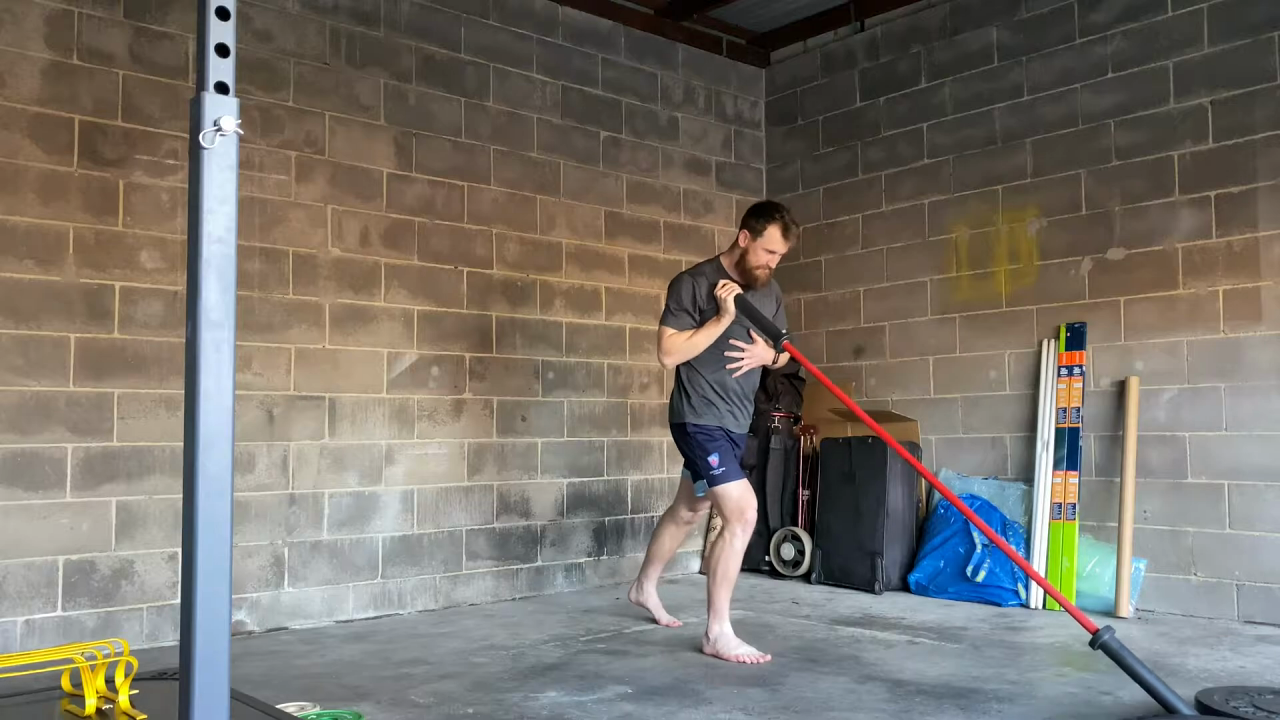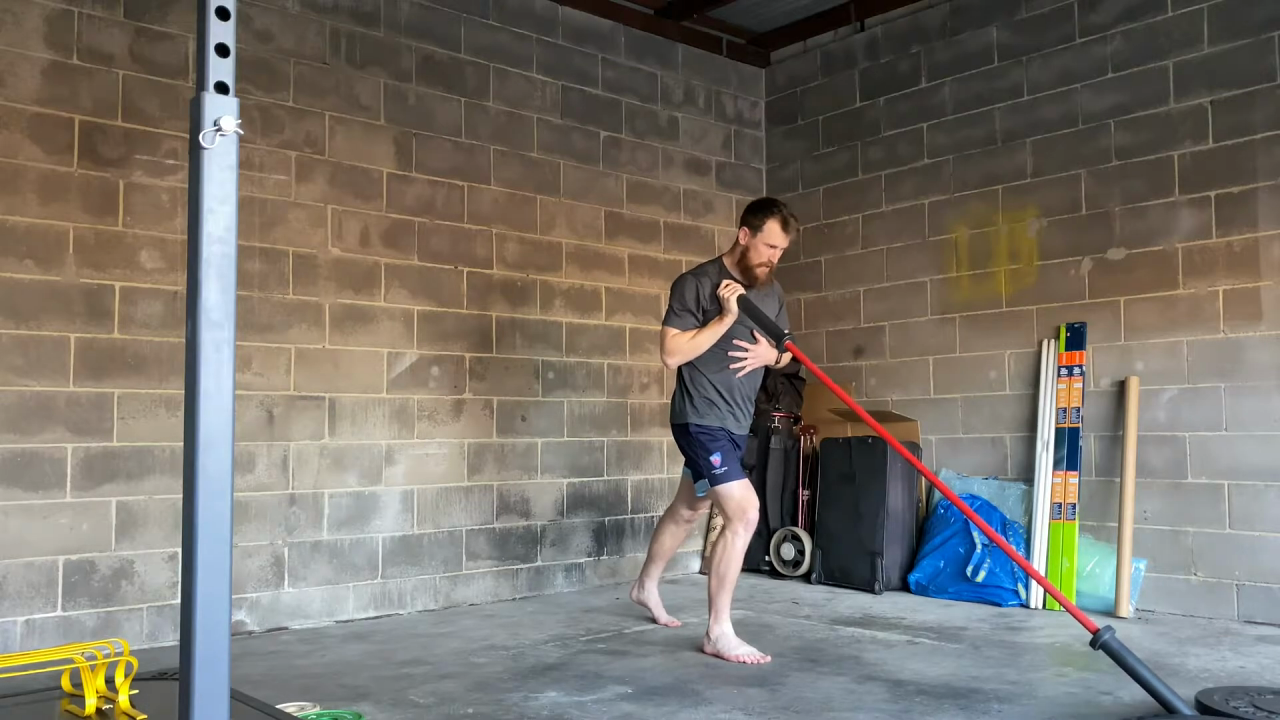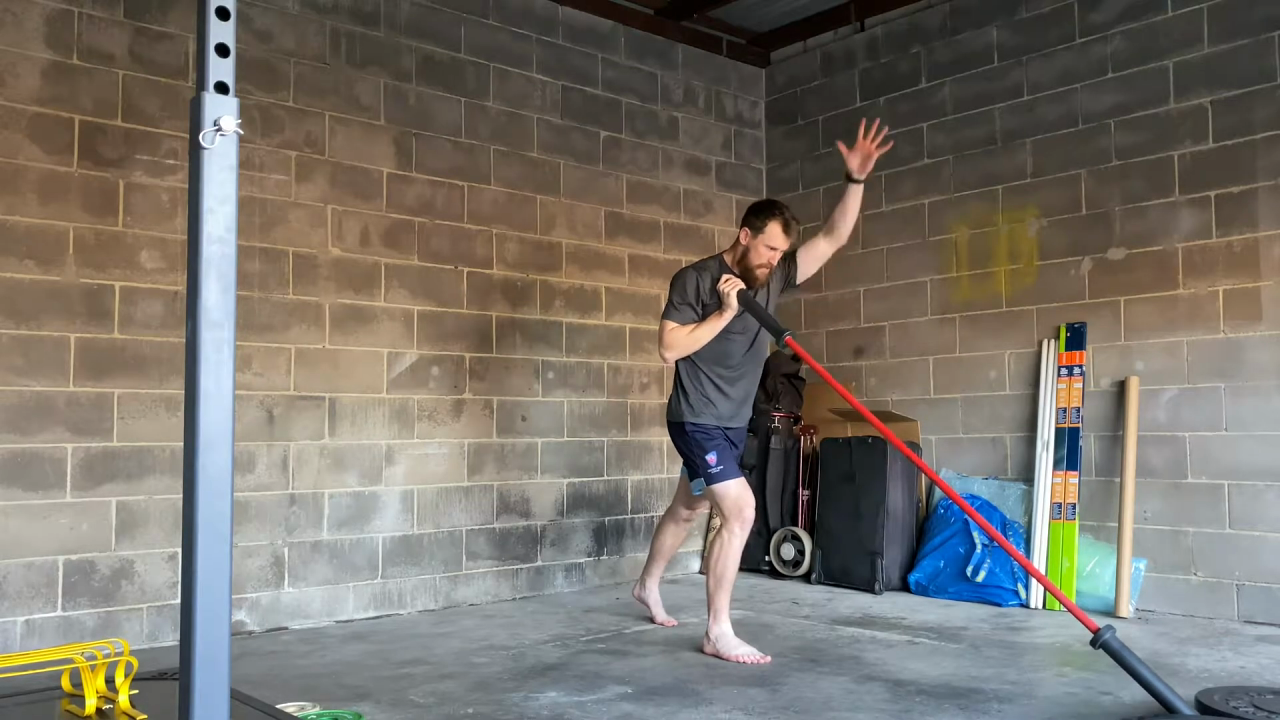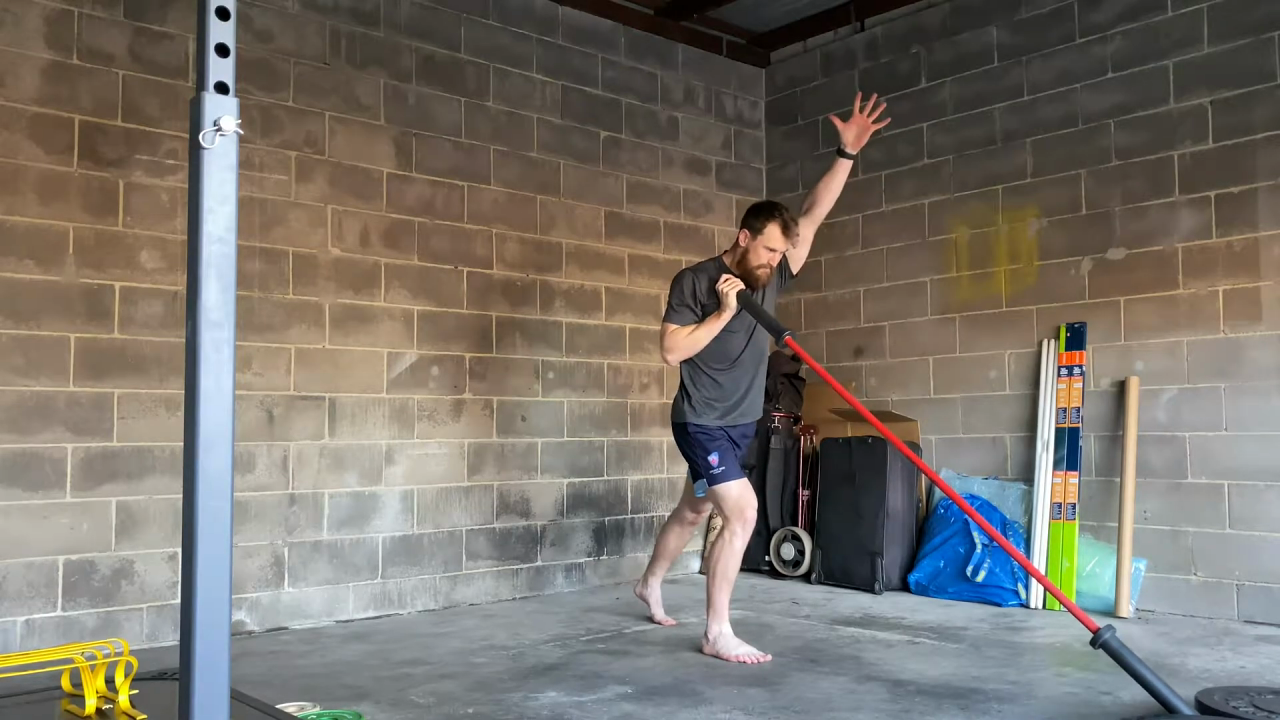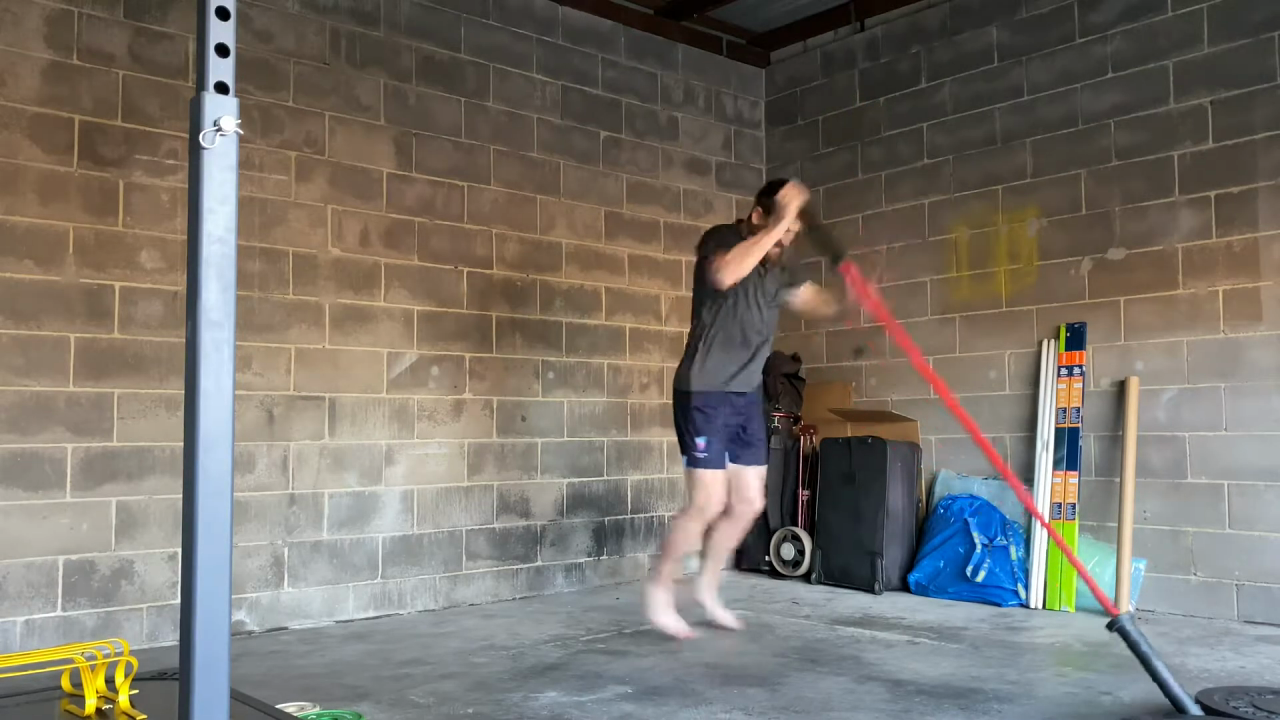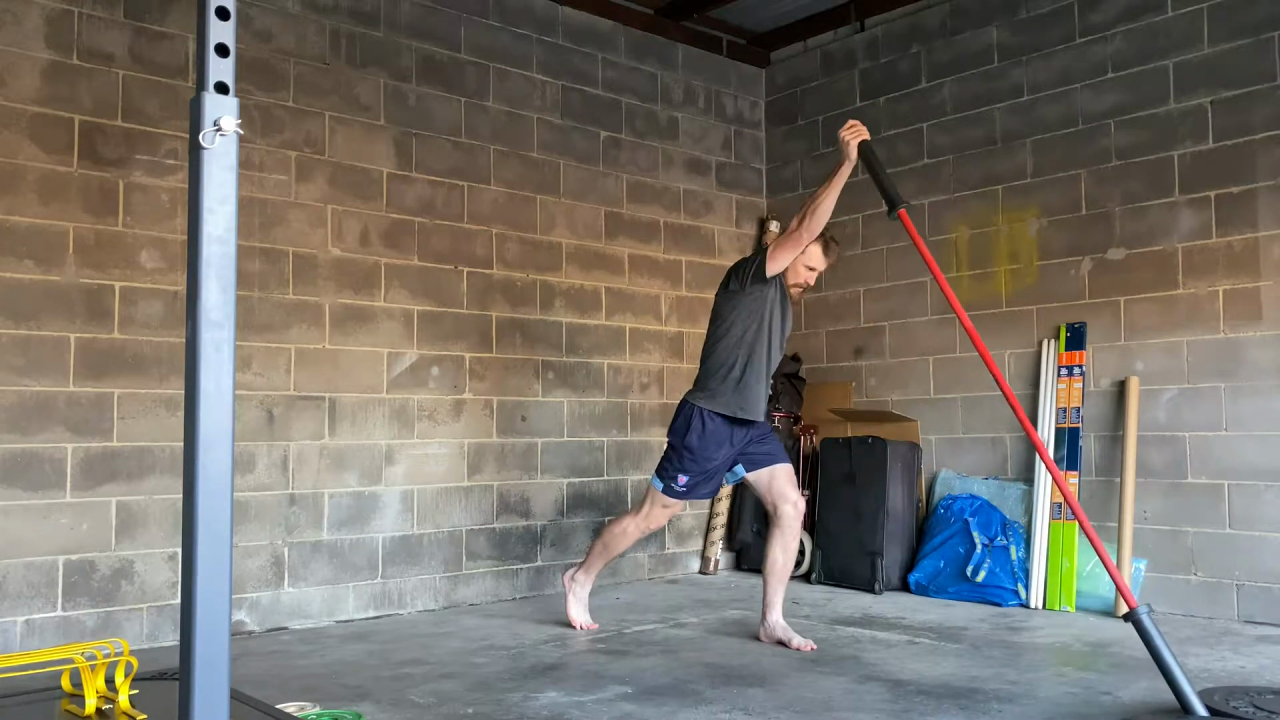
dt=0.7s
person 1, frame 1
left shoulder: (768, 290)
right shoulder: (693, 282)
left elbow: (784, 350)
right elbow: (669, 352)
left wrist: (769, 354)
right wrist: (722, 317)
left hip: (736, 420)
right hip: (700, 418)
left knee: (689, 509)
right knee: (743, 513)
left ankle: (645, 586)
right ankle: (718, 633)
person 1, frame 2
left shoulder: (771, 289)
right shoulder: (696, 283)
left elbow: (786, 348)
right elbow: (672, 353)
left wrist: (773, 355)
right wrist: (726, 317)
left hip: (736, 422)
right hip: (702, 419)
left knee: (688, 509)
right knee: (744, 513)
left ankle: (647, 585)
right ankle: (719, 632)
person 1, frame 3
left shoulder: (774, 277)
right shoulder: (694, 279)
left elbow: (834, 236)
right elbow: (670, 348)
left wrist: (856, 178)
right wrist: (723, 312)
left hip: (733, 422)
right hip: (698, 421)
left knee: (686, 509)
right knee: (740, 511)
left ankle: (647, 585)
right ankle: (718, 633)
person 1, frame 4
left shoulder: (771, 274)
right shoulder: (695, 281)
left elbow: (815, 214)
right elbow: (672, 350)
left wrist: (848, 152)
right wrist: (723, 312)
left hip: (740, 422)
right hip: (702, 422)
left knee: (693, 510)
right knee: (742, 513)
left ankle: (650, 584)
right ankle: (717, 633)
person 1, frame 5
left shoulder: (780, 265)
right shoulder: (718, 241)
left elbow: (811, 300)
right elbow: (725, 276)
left wrist: (847, 304)
right wrist: (777, 224)
left hip: (746, 397)
right hip: (705, 393)
left knee: (749, 502)
right knee: (707, 500)
left ankle: (707, 586)
right ankle: (660, 593)
person 1, frame 6
left shoulder: (781, 295)
right shoulder: (748, 277)
right elbow: (805, 230)
right wrist: (846, 165)
left hip: (752, 422)
right hip: (710, 420)
left knee: (791, 508)
right knee: (652, 515)
left ankle: (772, 620)
right ankle: (581, 578)
